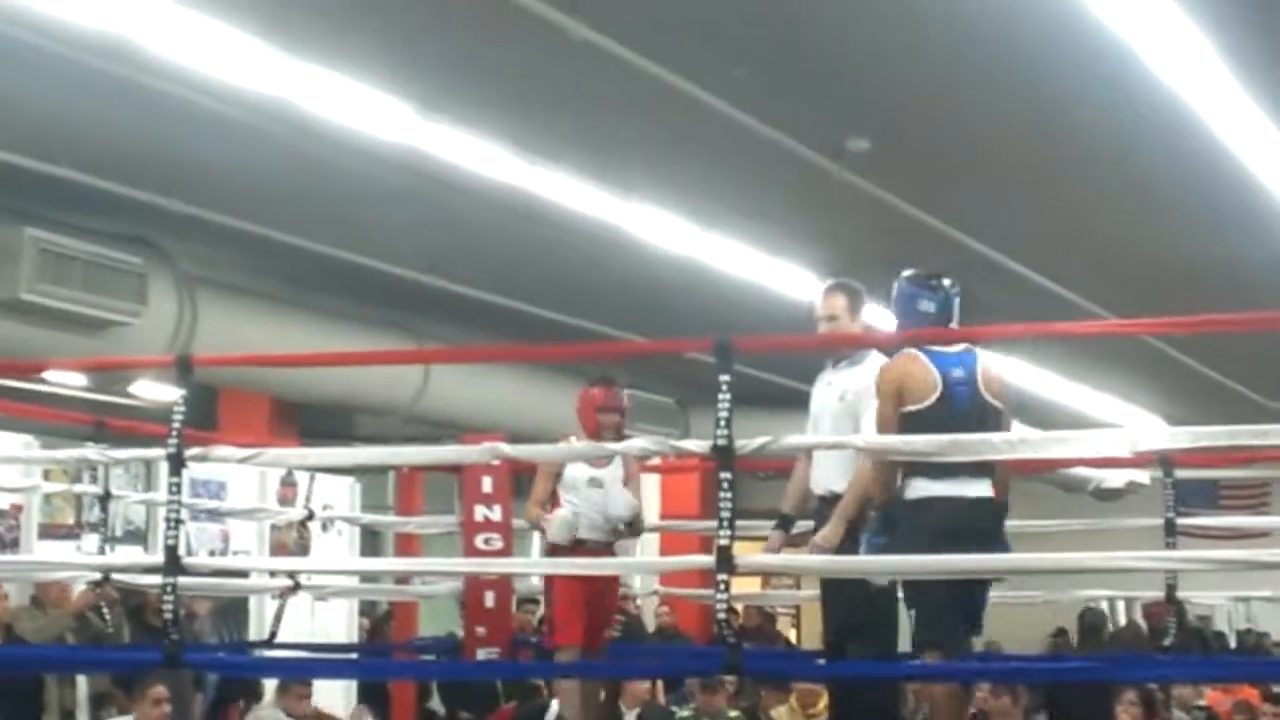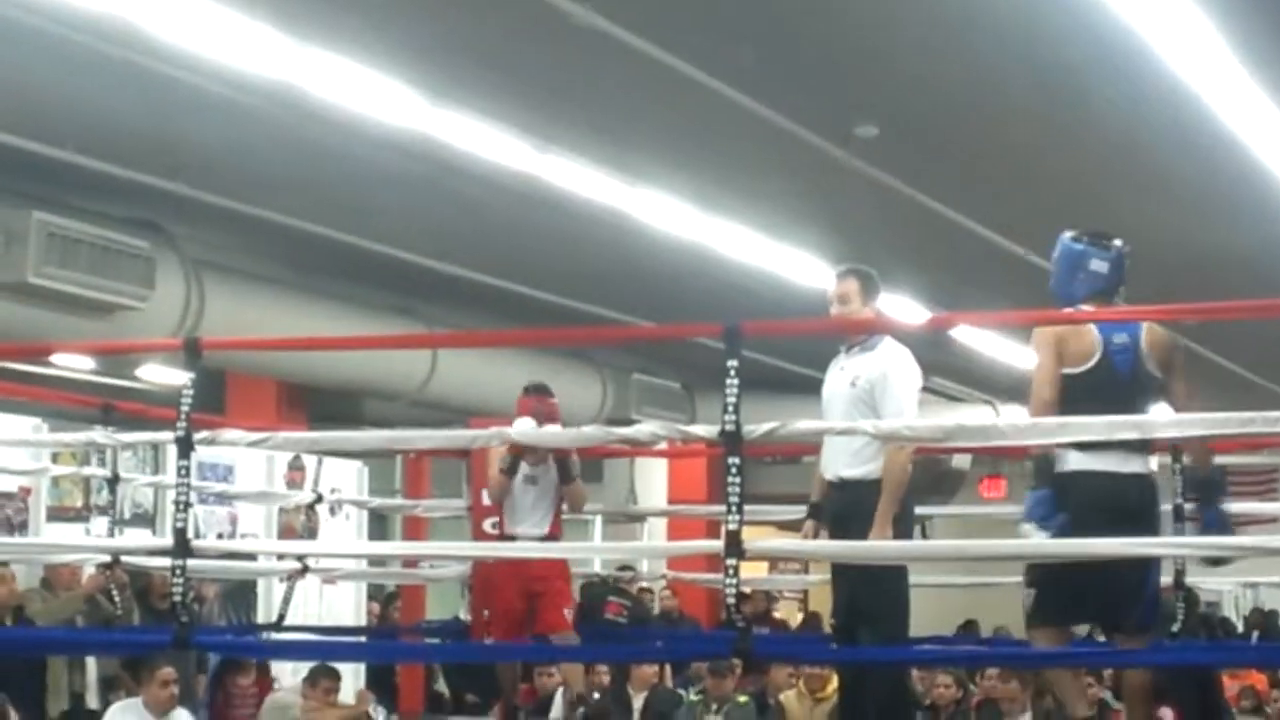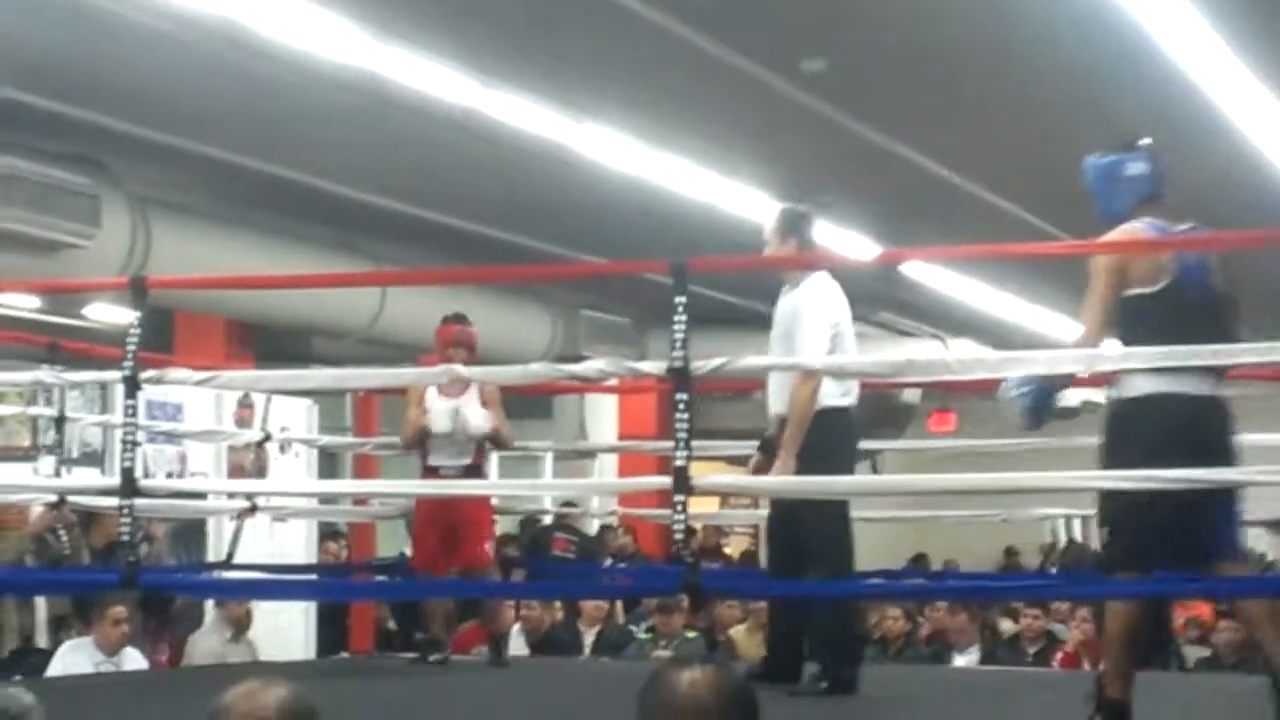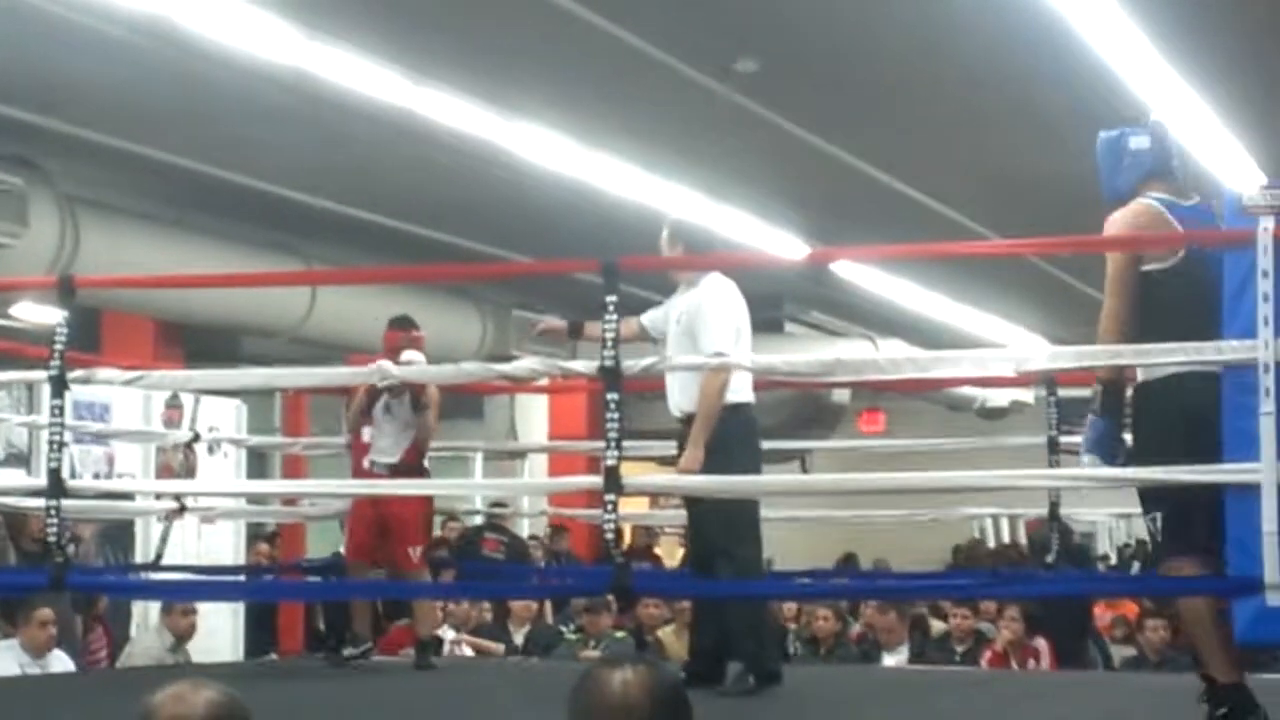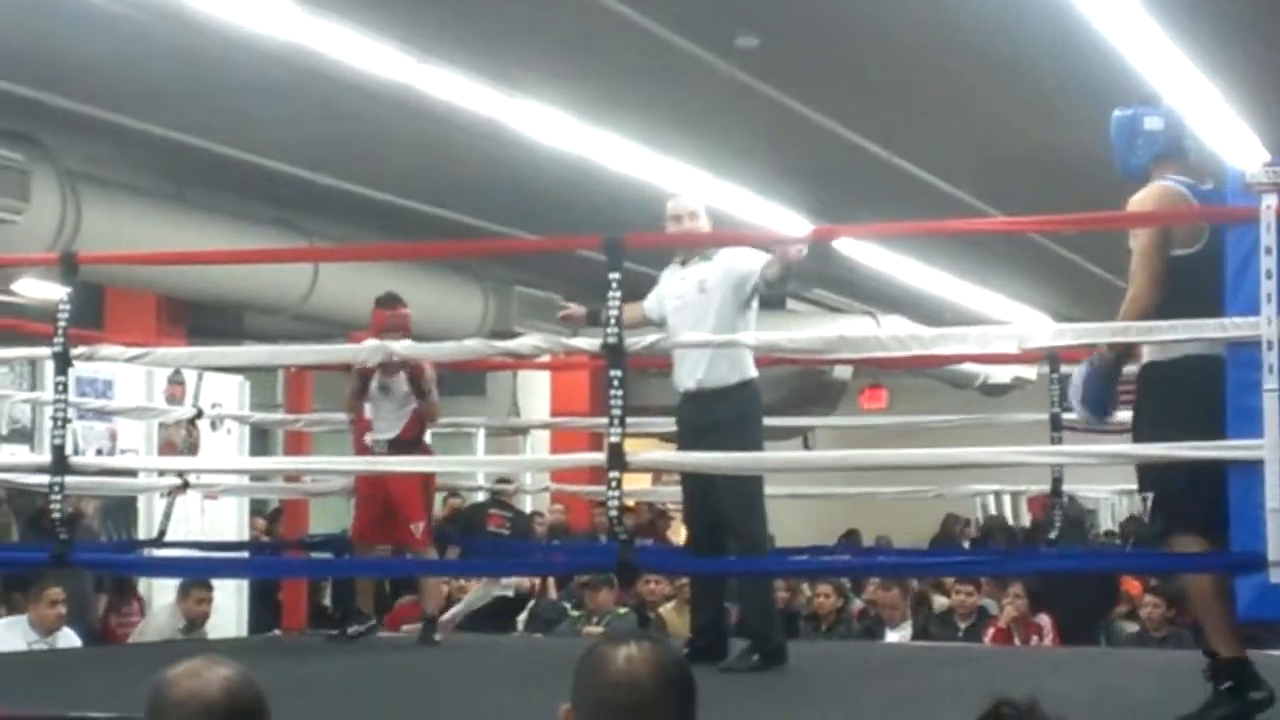
dt=0.7s
person 1, frame 1
left shoulder: (897, 370)
right shoulder: (987, 369)
left elbow: (886, 459)
right elbow: (1001, 456)
left wrist: (878, 524)
right wrist: (997, 523)
left hip: (926, 512)
right hip: (979, 511)
left knee: (935, 644)
right knee: (957, 636)
person 1, frame 2
left shoulder: (1055, 330)
right shoulder: (1157, 338)
left elbow: (1043, 412)
left wrist: (1040, 489)
left hip: (1075, 487)
right hip: (1134, 490)
left knee: (1047, 623)
right knee: (1132, 634)
person 1, frame 3
left shoulder: (1120, 244)
right shoulder: (1208, 250)
left elbow: (1092, 337)
right elbow: (1227, 339)
left wrist: (1039, 388)
left hip: (1145, 415)
right hip: (1207, 414)
left knee: (1125, 568)
right knee: (1225, 561)
person 1, frame 4
left shoulder: (1128, 220)
right shoulder: (1214, 221)
left elbow: (1117, 324)
left wrist: (1104, 410)
left hip: (1168, 397)
right hip: (1224, 394)
left knee: (1180, 555)
right knee: (1213, 552)
person 1, frame 5
left shoulder: (1153, 201)
right shoulder: (1213, 202)
left elbow: (1143, 302)
left wrist: (1103, 366)
left hip: (1175, 376)
right hip: (1218, 374)
left knee: (1180, 532)
right knee: (1210, 529)
person 2, frame 1
left shoulder: (875, 372)
right shoulder: (824, 380)
right elbow: (809, 456)
left wrist: (842, 520)
right wrist: (784, 522)
left hip: (865, 513)
right hip: (831, 509)
left knee: (869, 629)
right knee: (837, 631)
person 2, frame 2
left shoulder: (892, 360)
right shoulder: (837, 365)
left elbow: (901, 445)
left wrist: (885, 522)
right wrist: (815, 509)
left hip: (874, 498)
right hip: (841, 500)
left knee: (880, 620)
right knee: (847, 619)
person 2, frame 3
left shoulder: (814, 295)
right shoulder: (795, 296)
left elbow: (810, 378)
left wrist: (786, 451)
right wrist: (769, 446)
left hip: (820, 433)
right hip: (800, 433)
left knee: (824, 550)
right knee: (787, 549)
left ankle: (839, 669)
right ankle: (783, 660)
person 2, frame 4
left shoulder: (715, 292)
right shoulder: (682, 301)
left elbow: (719, 372)
right elbow: (634, 327)
left wrist: (696, 445)
right wrist: (571, 329)
left hip: (724, 430)
right hip: (701, 432)
left knee: (733, 547)
right knee: (704, 551)
left ankle: (759, 663)
right ankle: (706, 662)
person 2, frame 5
left shoulder: (733, 261)
right shoulder: (671, 277)
left elbow: (767, 271)
right elbow: (645, 312)
left wrist: (784, 257)
right wrist: (590, 315)
left hip: (733, 405)
right hip: (693, 407)
left knee: (743, 524)
right knee: (702, 528)
left ankle: (766, 643)
right ankle: (708, 639)
person 3, frame 1
left shoulder: (626, 463)
left elbow: (634, 529)
right elbow: (533, 506)
left wrist: (631, 518)
right wrist: (546, 523)
left hip: (605, 559)
right hip: (566, 556)
left knee: (595, 648)
right knee: (568, 648)
person 3, frame 2
left shoulder: (564, 454)
right shoulder: (501, 450)
left elbow: (577, 504)
right elbow: (494, 496)
left wrist: (564, 461)
right wrist: (514, 456)
left hip: (548, 554)
left knee: (563, 632)
right knee: (504, 637)
person 3, frame 3
left shoulder: (486, 387)
right shoulder: (421, 386)
left elbow: (506, 439)
right elbow: (407, 441)
left wrist: (492, 431)
right wrist: (424, 429)
left hip: (472, 483)
right hip: (433, 483)
left knee: (484, 566)
right knee: (430, 568)
left ankle: (496, 640)
right ankle: (438, 642)
person 3, frame 4
left shoulder: (427, 389)
right shoulder: (373, 380)
left elbow: (424, 440)
right elbow: (352, 426)
left wrist: (417, 395)
right wrist: (371, 393)
left hip: (408, 484)
right hip: (371, 481)
left knee: (415, 566)
right knee: (356, 561)
left ankle: (425, 646)
right ankle: (360, 639)
person 3, frame 5
left shoulder: (419, 363)
right shoulder: (369, 360)
left elbow: (433, 414)
right elbow: (352, 409)
left wrist: (415, 376)
right wrist: (362, 375)
left hip: (410, 460)
right hip: (375, 458)
left knee: (421, 541)
right knee: (363, 539)
left ankle: (431, 623)
right ankle: (364, 615)
